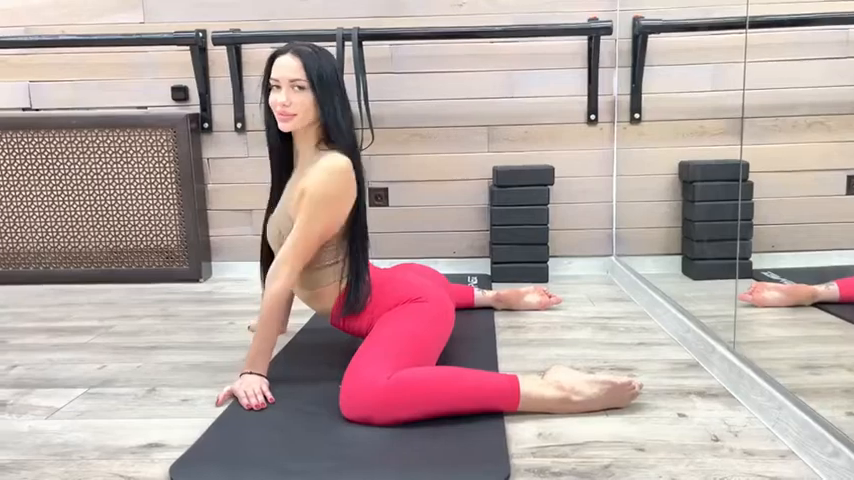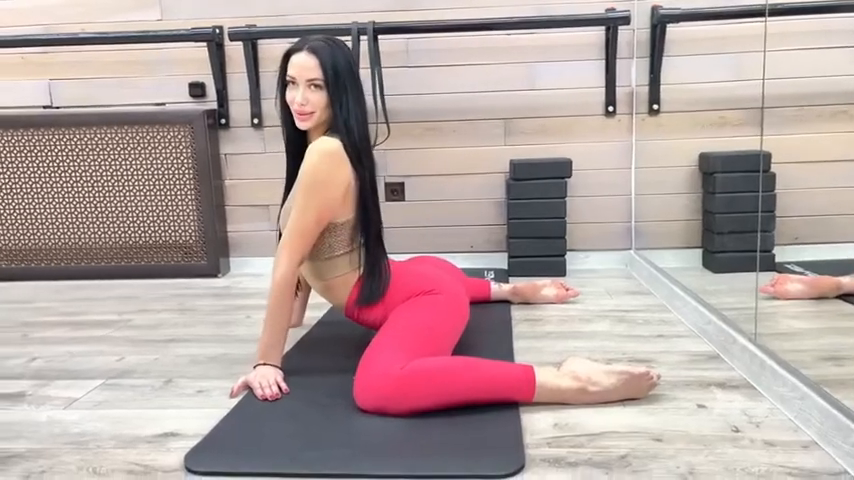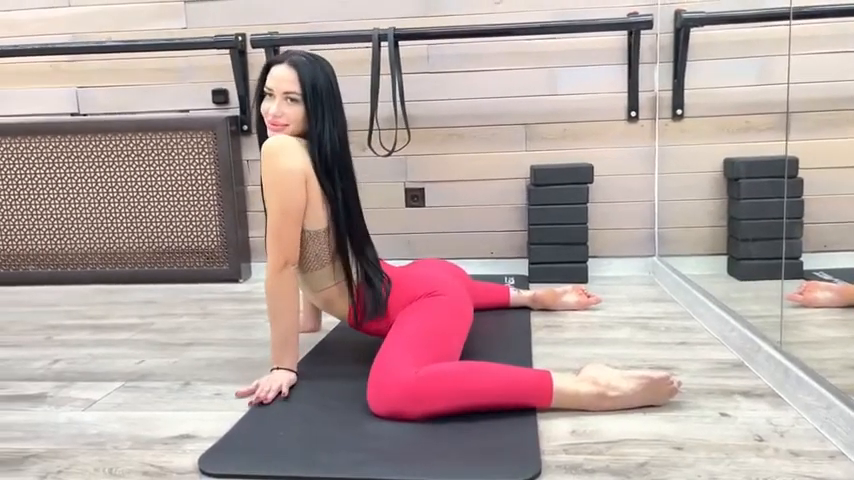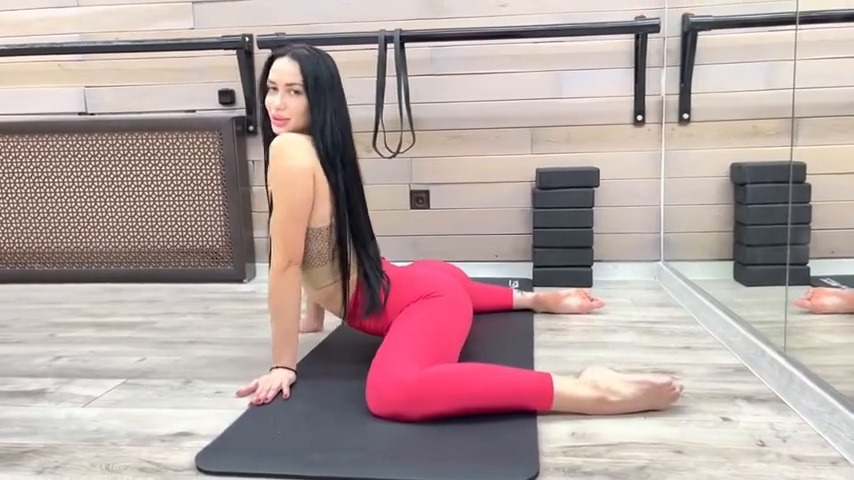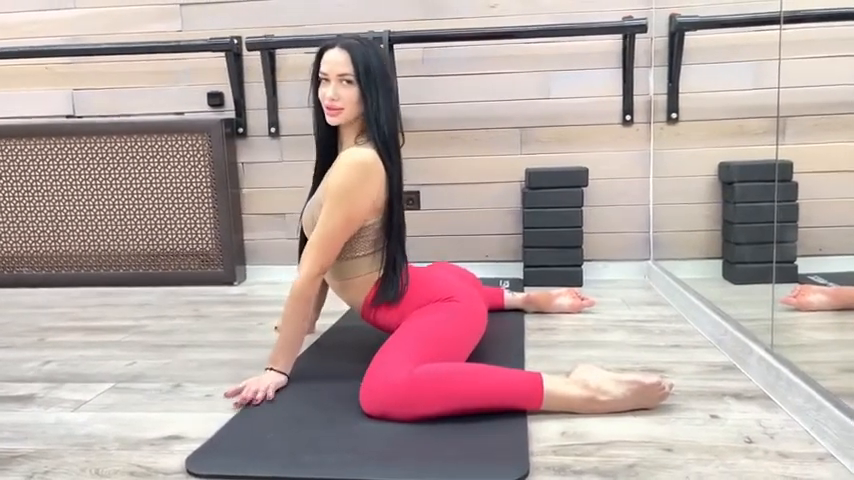
dt=1s
person 1, frame 1
left shoulder: (330, 171)
right shoulder: (301, 160)
left elbow: (282, 275)
right elbow: (291, 265)
left wrist: (254, 369)
right wrist: (277, 318)
left hip: (408, 303)
right hip: (394, 287)
left knee: (362, 398)
left ankle: (552, 391)
right ankle: (494, 297)
person 1, frame 2
left shoulder: (326, 154)
right shoulder: (325, 149)
left elbow: (287, 261)
right elbow: (309, 252)
left wrist: (267, 361)
right wrist: (295, 310)
left hip: (420, 296)
right hip: (413, 279)
left knee: (378, 388)
left ankle: (569, 382)
right ankle: (511, 290)
person 1, frame 3
left shoulder: (281, 152)
right shoulder: (315, 153)
left elbow: (282, 265)
right elbow: (315, 257)
left wrist: (283, 365)
right wrist: (310, 316)
left hip: (424, 296)
right hip: (420, 281)
left knee: (392, 392)
left ankle: (590, 387)
right ankle: (533, 296)
person 1, frame 4
left shoulder: (288, 150)
right shoulder: (319, 150)
left elbow: (286, 263)
right elbow: (321, 255)
left wrist: (283, 363)
right wrist: (313, 316)
left hip: (422, 299)
right hip: (417, 282)
left knee: (392, 393)
left ankle: (591, 391)
right ankle: (537, 299)
person 1, frame 5
left shoulder: (358, 163)
right shoulder: (344, 151)
left elbow: (311, 272)
right elbow: (327, 263)
left wrist: (278, 367)
right wrist: (304, 320)
left hip: (439, 303)
right hip: (429, 287)
left knee: (385, 391)
left ankle: (581, 389)
right ankle: (525, 299)
